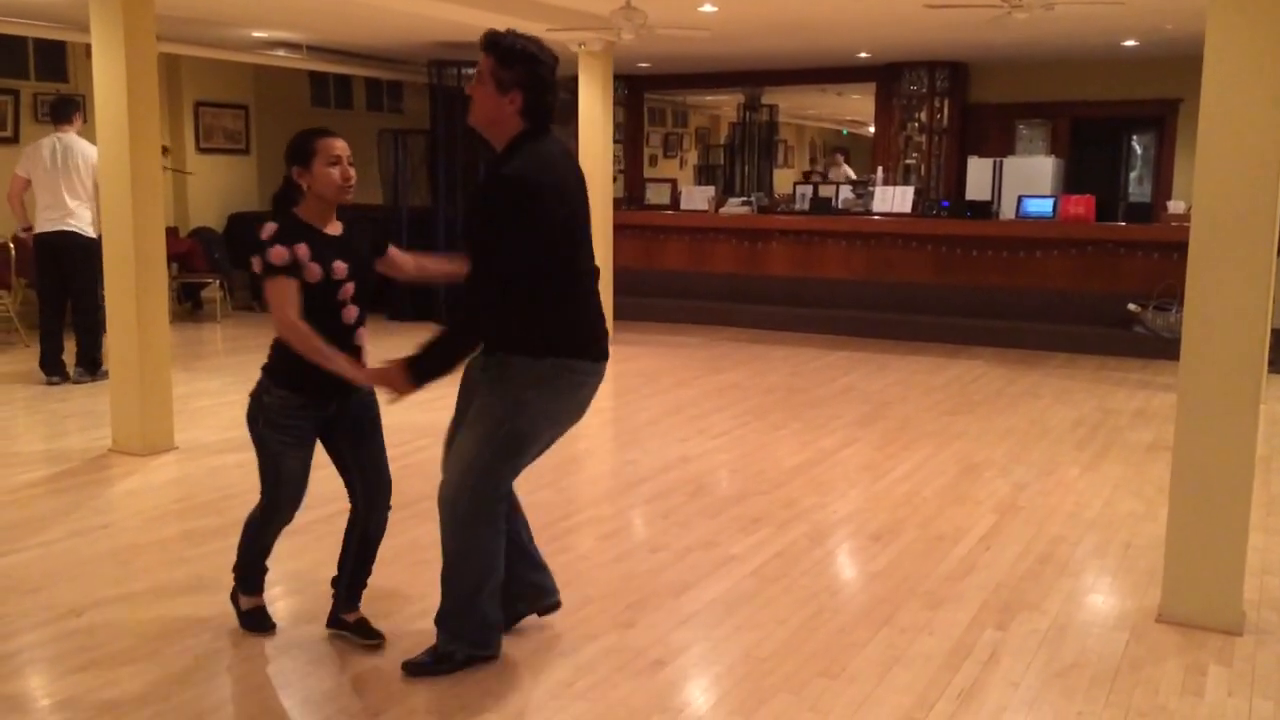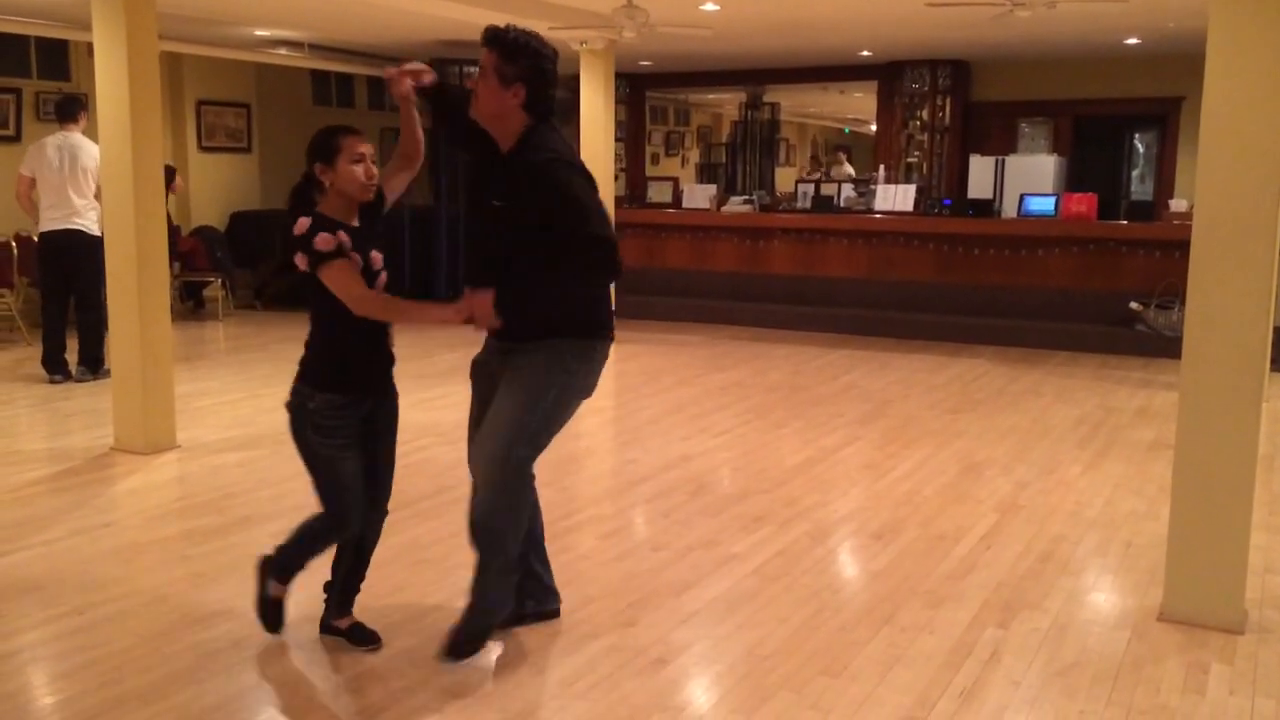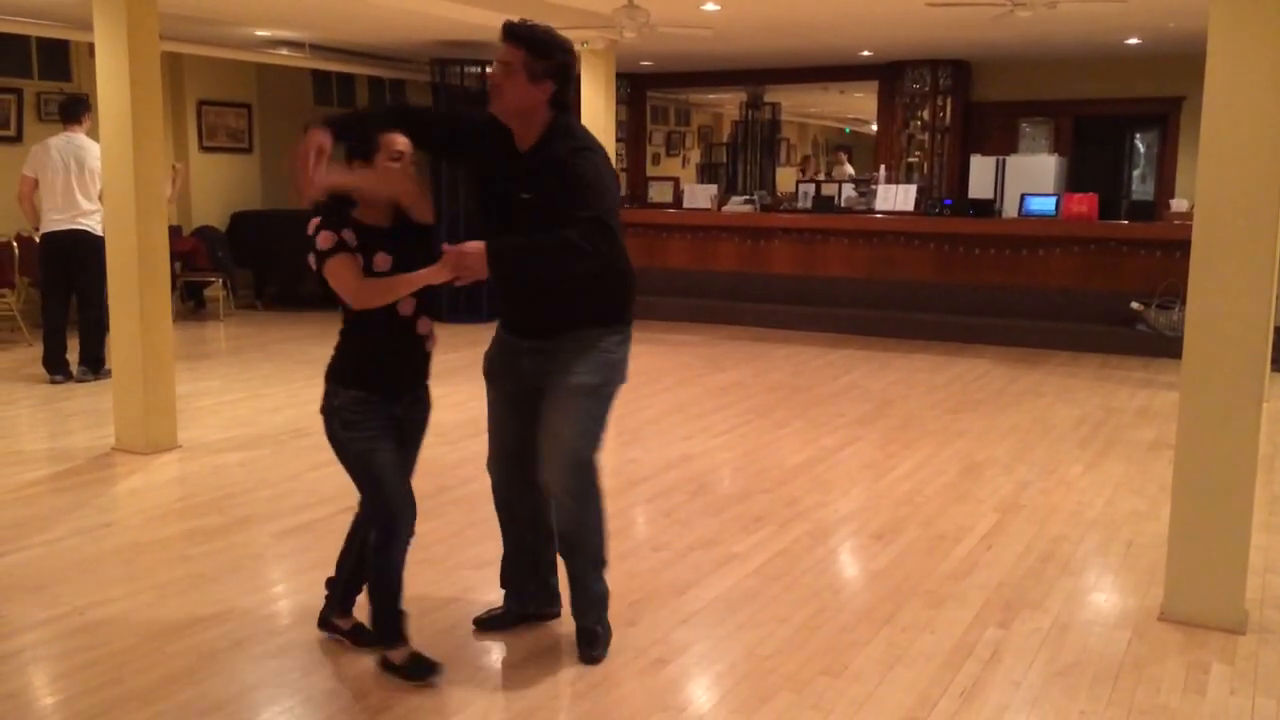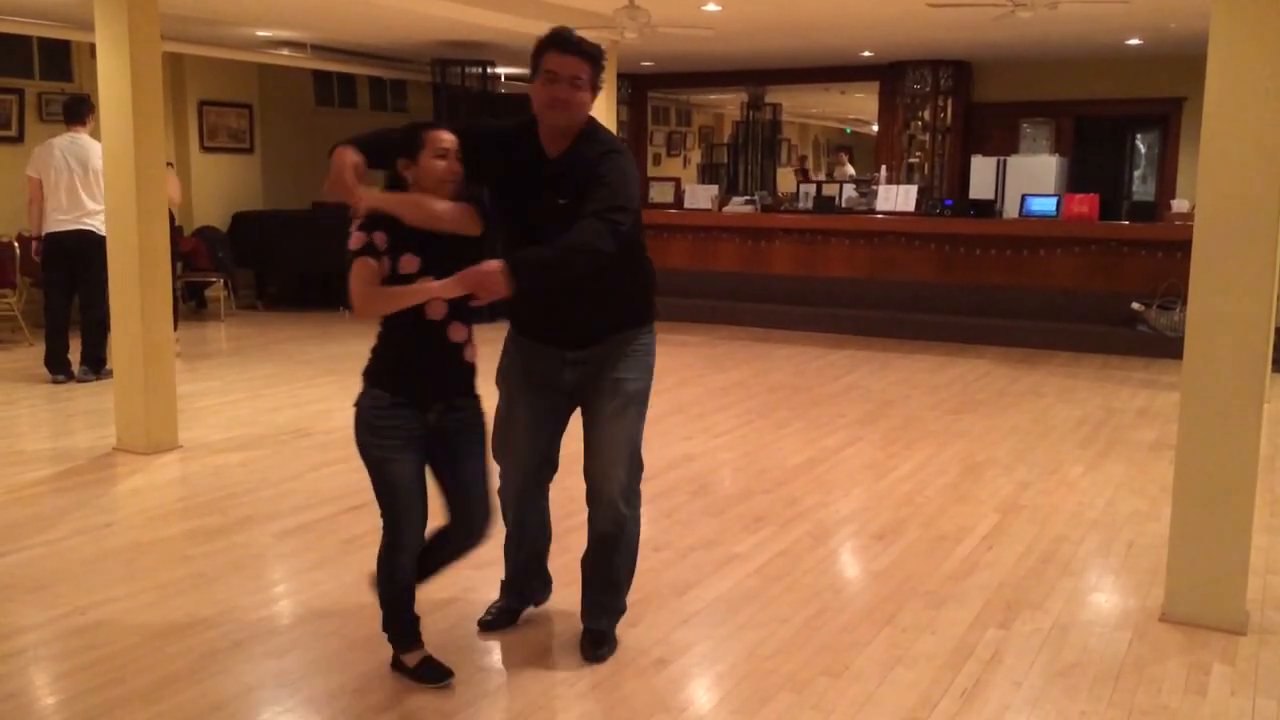
dt=0.2s
person 1, frame 1
left shoulder: (518, 180)
right shoulder: (544, 158)
left elbow: (486, 301)
left wrist: (416, 370)
left hip: (548, 361)
right hip: (543, 350)
left knee: (467, 490)
right knee: (478, 471)
left ankle: (468, 636)
right ankle: (527, 590)
person 1, frame 2
left shoulder: (550, 169)
right shoulder: (502, 150)
left elbow: (602, 262)
left wrist: (507, 304)
right wrist: (430, 93)
left hip: (561, 344)
right hip: (514, 340)
left knee: (498, 467)
right knee: (498, 466)
left ankle: (488, 604)
right ankle: (532, 594)
person 1, frame 3
left shoulder: (577, 159)
right shoulder: (481, 133)
left elbow: (590, 242)
right elbow: (409, 123)
left wrist: (495, 257)
right wrist: (330, 130)
left hip: (586, 336)
right hip: (520, 336)
left knee: (564, 468)
right knee: (511, 469)
left ankle: (590, 612)
right ankle: (531, 594)
person 1, frame 4
left shoulder: (608, 161)
right shoulder: (506, 147)
left elbow: (598, 242)
left wrist: (514, 272)
right wrist: (356, 153)
left hip: (615, 345)
right hip: (536, 344)
left knee: (612, 486)
right knee: (519, 473)
left ankle: (602, 615)
right ankle: (523, 587)
person 2, frame 1
left shoulder: (356, 235)
right shoulder: (283, 237)
left elbow: (408, 267)
right elbow: (287, 323)
left wrist: (463, 265)
right wrist: (352, 369)
left hip: (352, 396)
right hip: (291, 398)
left knee: (374, 500)
right knee: (281, 504)
left ankle: (346, 608)
right ankle: (247, 589)
person 2, frame 2
left shoulder: (366, 215)
right shoulder: (314, 231)
left elbow: (411, 158)
right elbow: (364, 303)
left wrist: (406, 101)
right wrist: (452, 311)
left hip: (377, 392)
right hip: (326, 400)
left knee: (372, 509)
right knee: (345, 513)
left ankle: (338, 611)
right ankle: (277, 574)
person 2, frame 3
left shoulder: (413, 221)
right shoulder: (334, 229)
left elbow: (417, 193)
right elbow: (358, 297)
right wrist: (431, 274)
left hip: (411, 393)
right hip: (358, 398)
left knee: (380, 512)
right knee: (397, 514)
left ankle: (337, 610)
right ankle: (392, 641)
person 2, frame 4
left shoulder: (465, 222)
right shoulder: (376, 230)
left elbow: (454, 220)
right elbow: (367, 302)
left wrist: (382, 198)
right wrist: (441, 285)
left hip: (457, 403)
right hip: (390, 405)
left knee: (472, 522)
right knee: (405, 526)
left ankle: (400, 584)
right ankle: (404, 643)
person 3, frame 1
left shoulder: (33, 151)
right shoulder: (90, 151)
left elbow: (14, 195)
left wrist: (27, 227)
left hip: (45, 236)
right hip: (81, 235)
left knee: (50, 305)
right knee: (87, 305)
left ankle: (53, 368)
right ankle: (87, 366)
person 3, frame 2
left shoulder: (38, 150)
right shoulder: (93, 151)
left elbow: (22, 194)
right elbow: (104, 196)
left hip: (49, 235)
right hip: (85, 233)
left knee: (53, 304)
right knee: (90, 303)
left ankle: (55, 367)
right ankle: (89, 365)
person 3, frame 3
left shoulder: (41, 150)
right shoulder: (97, 151)
left elbow: (24, 196)
left wrist: (38, 225)
left hip: (52, 235)
right hip: (88, 234)
left knee: (54, 304)
right knee: (92, 303)
left ankle: (56, 367)
right ankle: (90, 365)
person 3, frame 4
left shoulder: (43, 151)
right shoulder: (101, 152)
left elbow: (34, 200)
left wrist: (37, 236)
left hip: (55, 235)
right hip: (92, 234)
left knee: (56, 304)
right knee: (94, 303)
left ankle: (58, 367)
right ankle: (91, 365)
